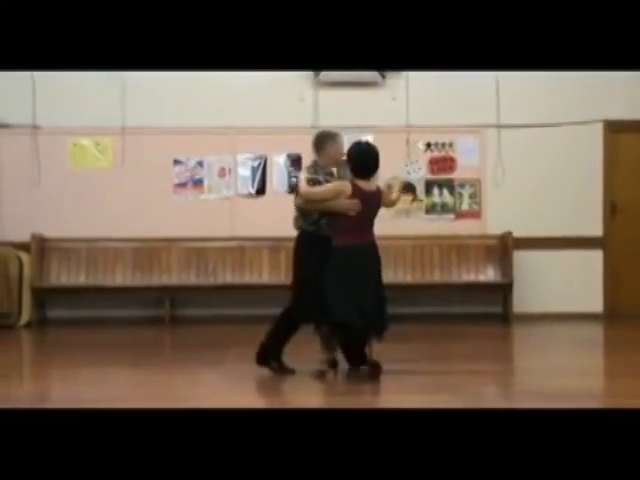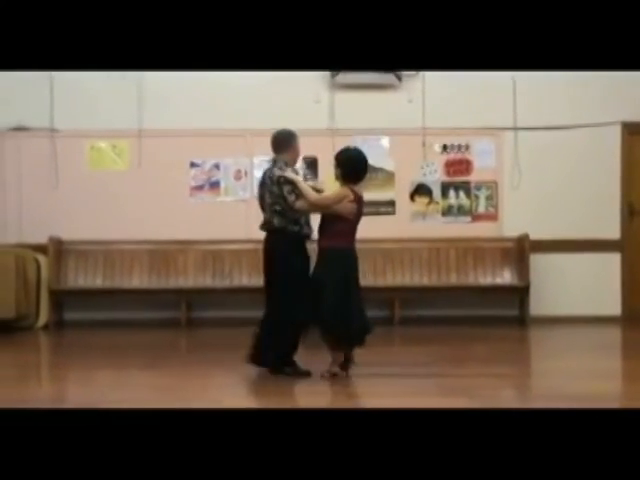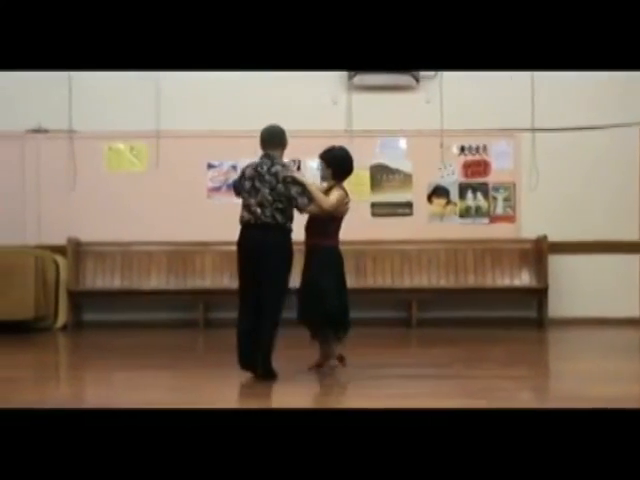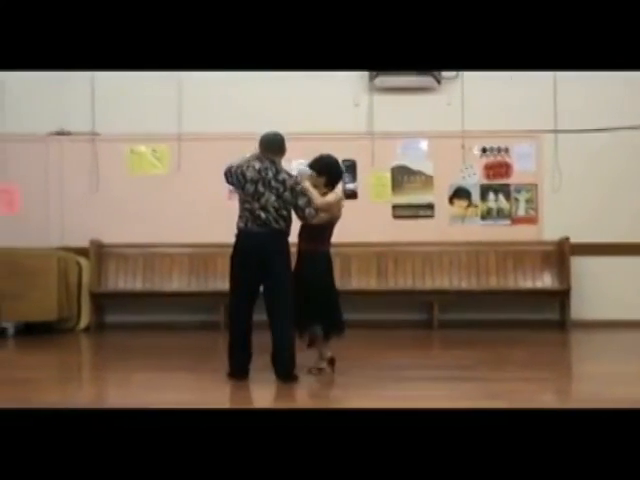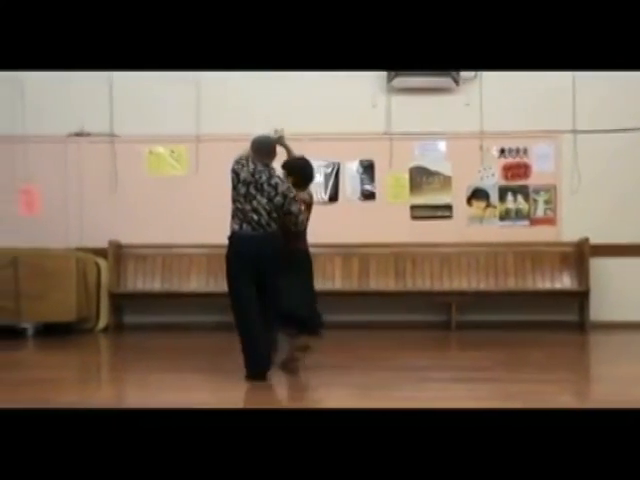
dt=0.4s
person 1, frame 1
left shoulder: (329, 175)
right shoulder: (314, 174)
right elbow: (302, 202)
right wrist: (336, 205)
left hip: (327, 245)
right hip: (313, 245)
right knee: (304, 303)
right ankle: (269, 353)
person 1, frame 2
left shoulder: (271, 173)
right shoulder: (284, 173)
right elbow: (298, 203)
right wrist: (336, 208)
left hip: (280, 241)
right hip: (287, 244)
left knee: (281, 302)
right knee: (294, 303)
left ankle: (262, 353)
right ankle: (281, 360)
person 1, frame 3
left shoulder: (248, 170)
right shoulder: (286, 173)
left elbow: (238, 189)
right elbow: (305, 205)
left hip: (249, 236)
right hip: (275, 239)
left knee: (249, 299)
right knee: (271, 302)
left ankle: (249, 357)
right ankle: (262, 363)
person 1, frame 4
left shoulder: (246, 173)
right shoulder: (291, 182)
left elbow: (228, 172)
right elbow: (310, 216)
left wrist: (254, 156)
left hip: (247, 243)
right hip: (275, 245)
left knee: (241, 307)
right knee: (281, 308)
left ankle: (239, 367)
right ankle: (285, 367)
person 1, frame 5
left shoulder: (239, 173)
right shoulder: (281, 186)
left elbow: (241, 158)
right elbow: (299, 222)
left wrist: (254, 150)
left hip: (241, 246)
right hip: (269, 246)
left knee: (245, 307)
right knee: (268, 303)
left ankle: (257, 366)
right ankle: (265, 358)
person 2, frame 1
left shoulder: (344, 188)
right shoulder: (378, 192)
left elbow: (305, 193)
right elbow: (392, 200)
left wrist: (303, 177)
right wrist: (396, 187)
left hip: (344, 255)
right hip: (368, 254)
left knee: (342, 308)
right knee: (368, 307)
left ankle: (358, 361)
right ankle: (369, 360)
person 2, frame 2
left shoulder: (344, 194)
right shoulder: (354, 195)
left elbow: (315, 200)
left wrist: (295, 179)
left hip: (334, 257)
right hip: (344, 257)
left knee: (328, 309)
right knee: (342, 308)
left ankle: (339, 362)
right ankle: (342, 356)
person 2, frame 3
left shoulder: (338, 194)
right shoulder: (328, 191)
left elbow: (326, 206)
left wrist: (305, 181)
left hip: (325, 256)
right hip: (317, 254)
left knee: (322, 307)
right knee: (314, 307)
left ankle: (334, 354)
right ankle: (326, 354)
person 2, frame 4
left shoulder: (334, 198)
right shoulder: (319, 197)
left elbow: (319, 206)
left wrist: (307, 186)
left hip: (316, 260)
right hip: (308, 258)
left knee: (313, 310)
right knee: (304, 308)
left ankle: (324, 356)
person 2, frame 5
left shoulder: (295, 200)
right shoulder: (305, 196)
right elbow: (296, 167)
left hip: (293, 259)
right hip: (298, 257)
left knee: (287, 306)
right knee: (293, 306)
left ankle: (296, 348)
right ankle: (295, 351)
